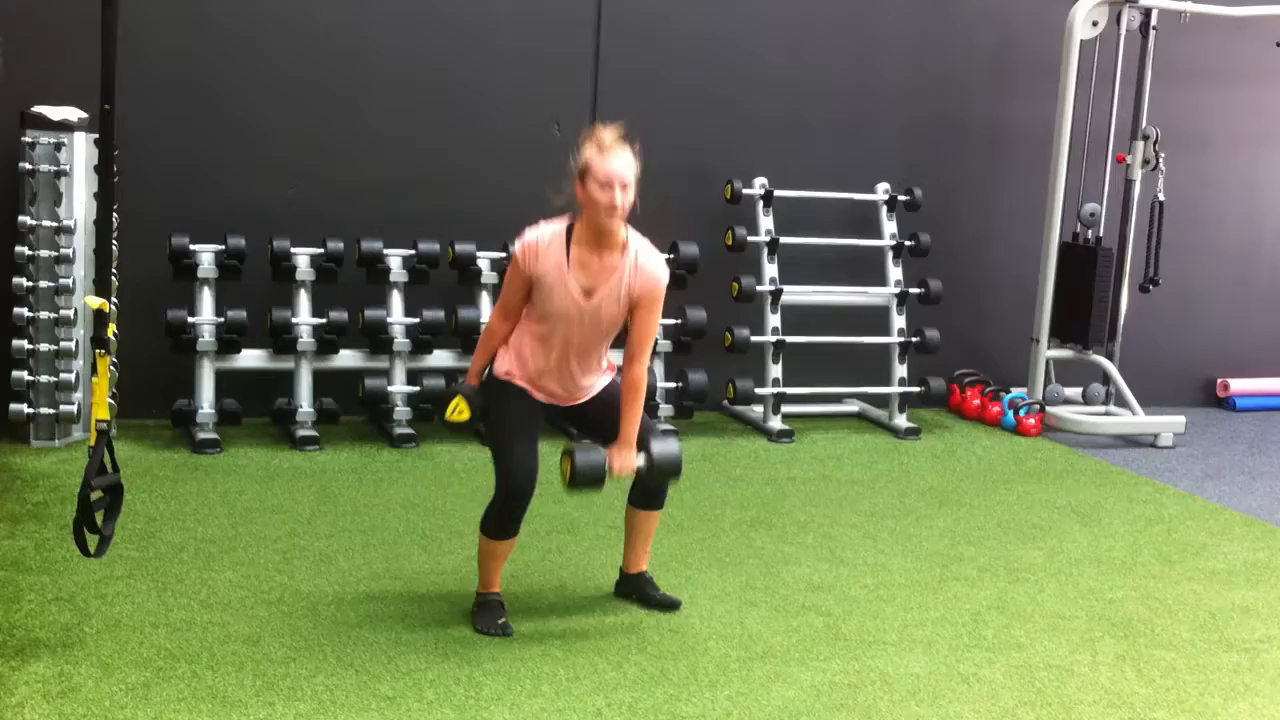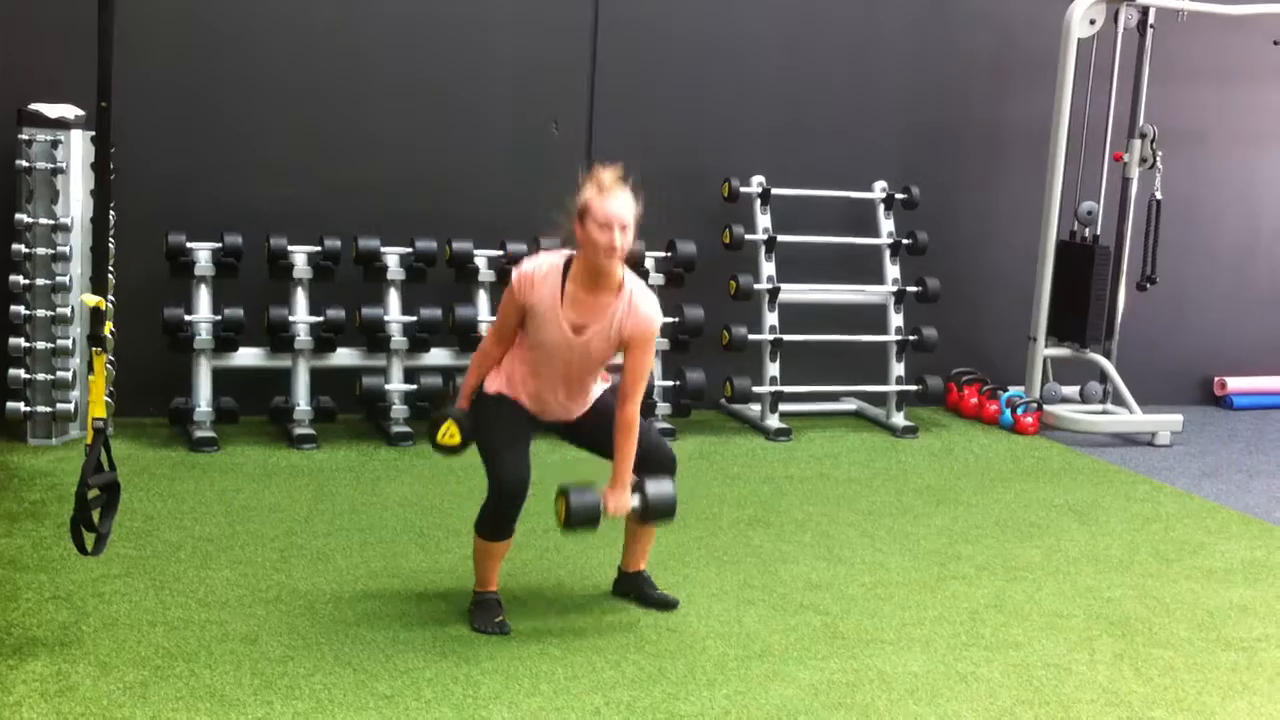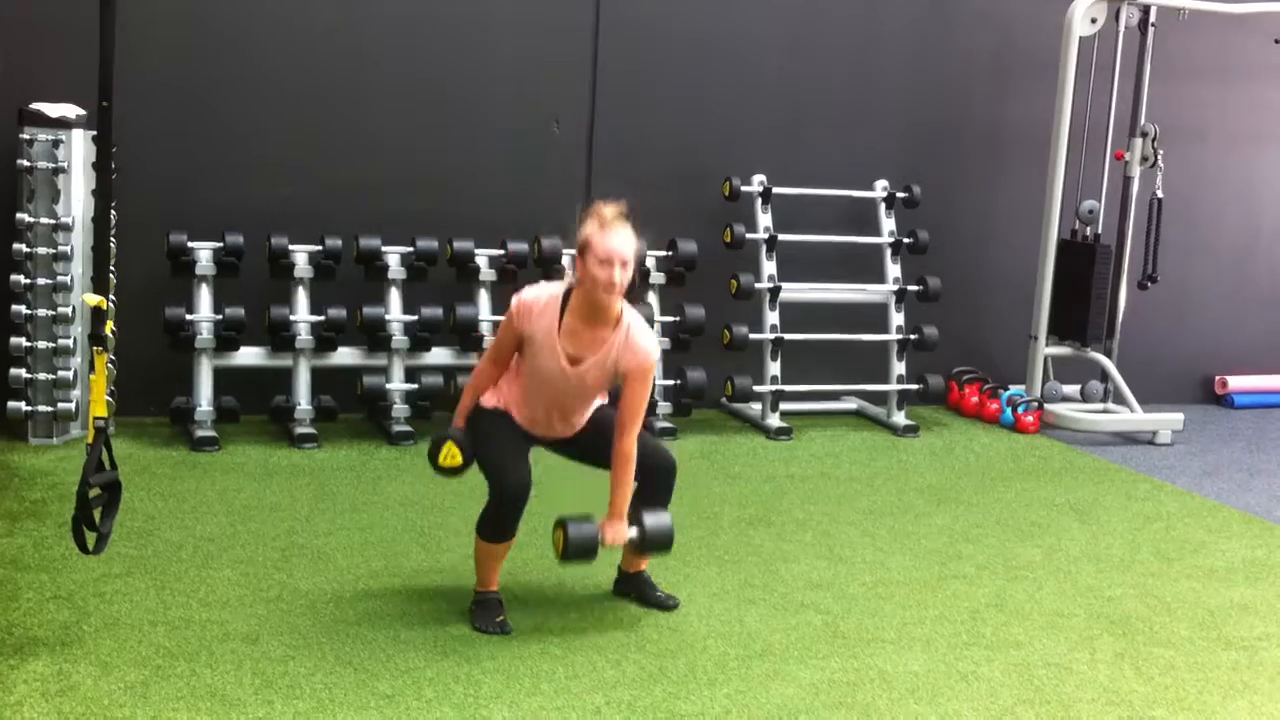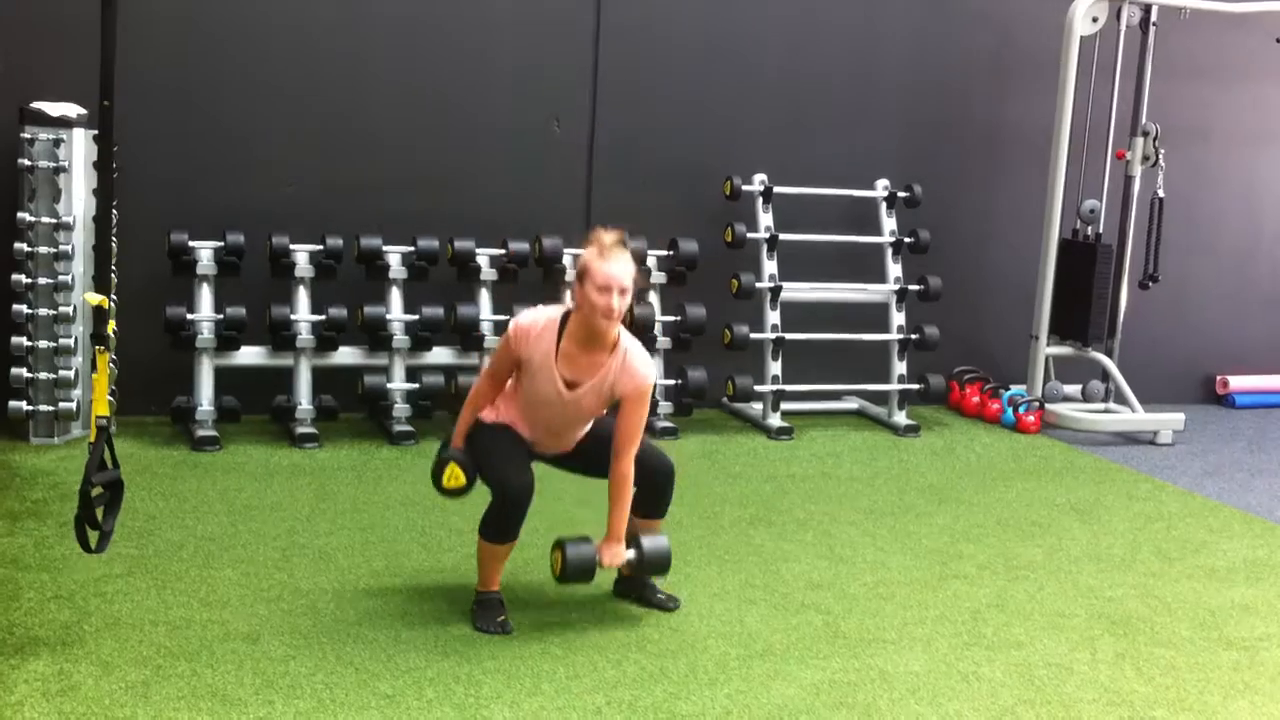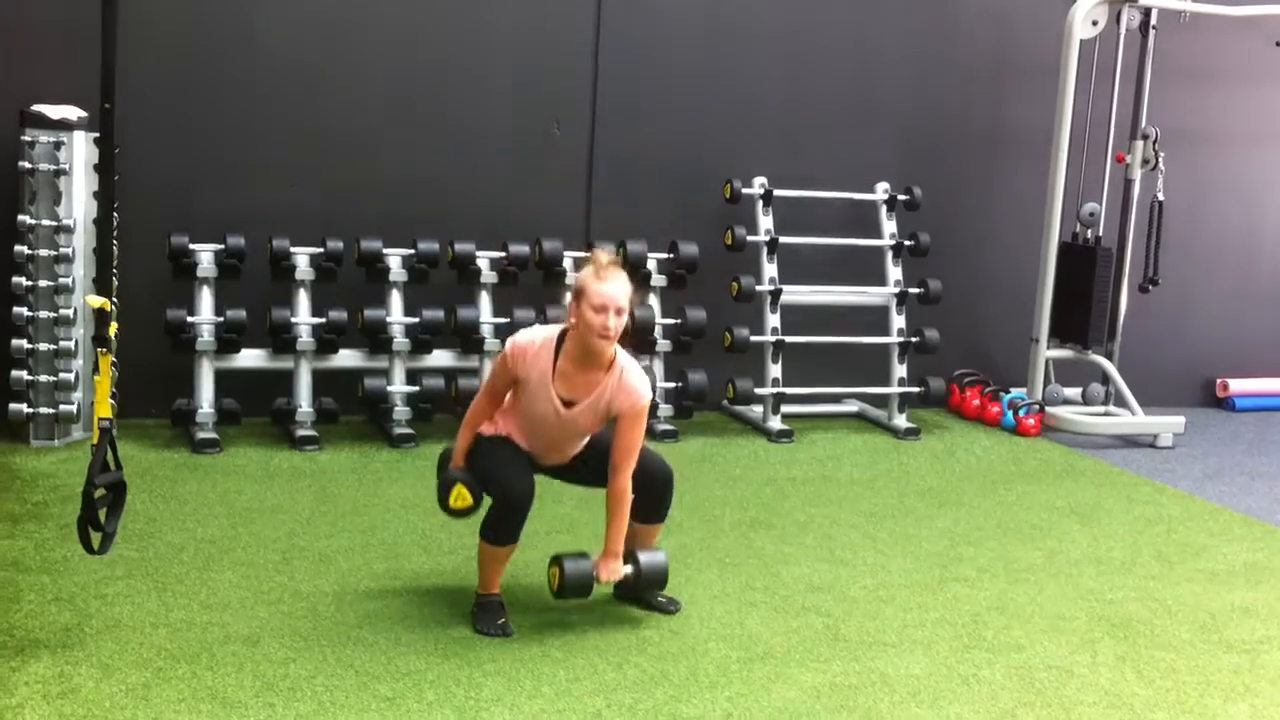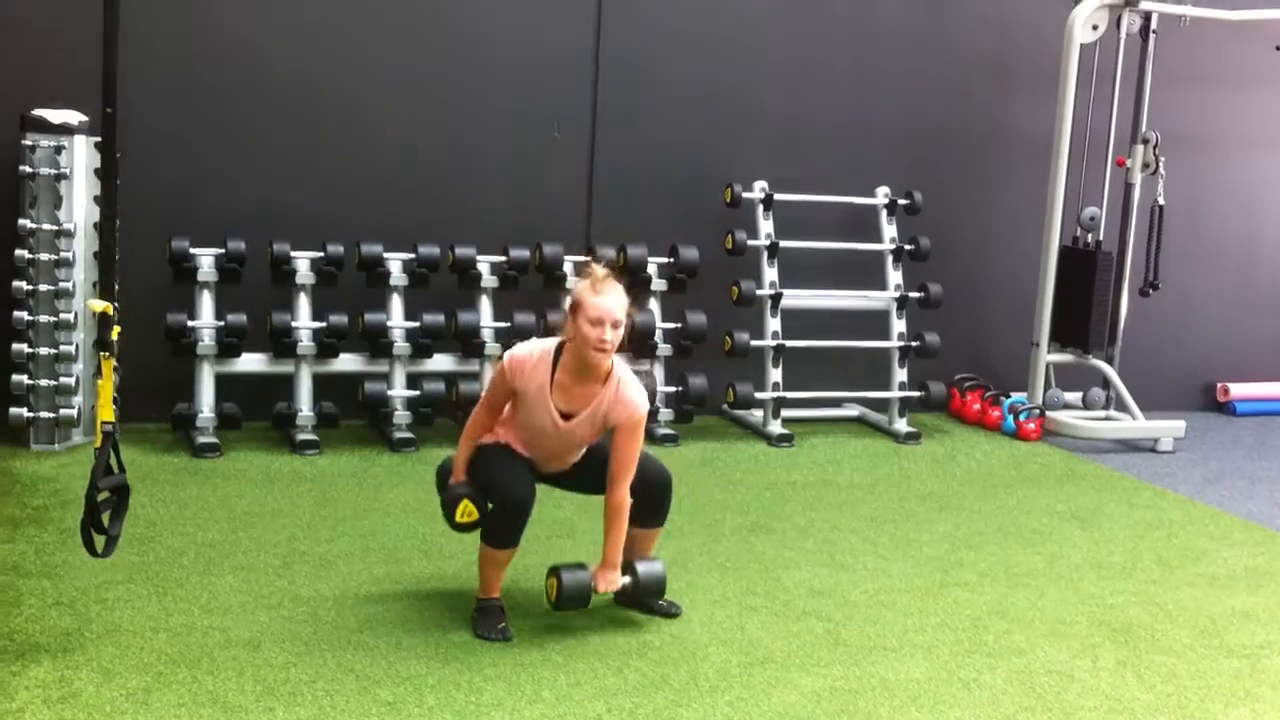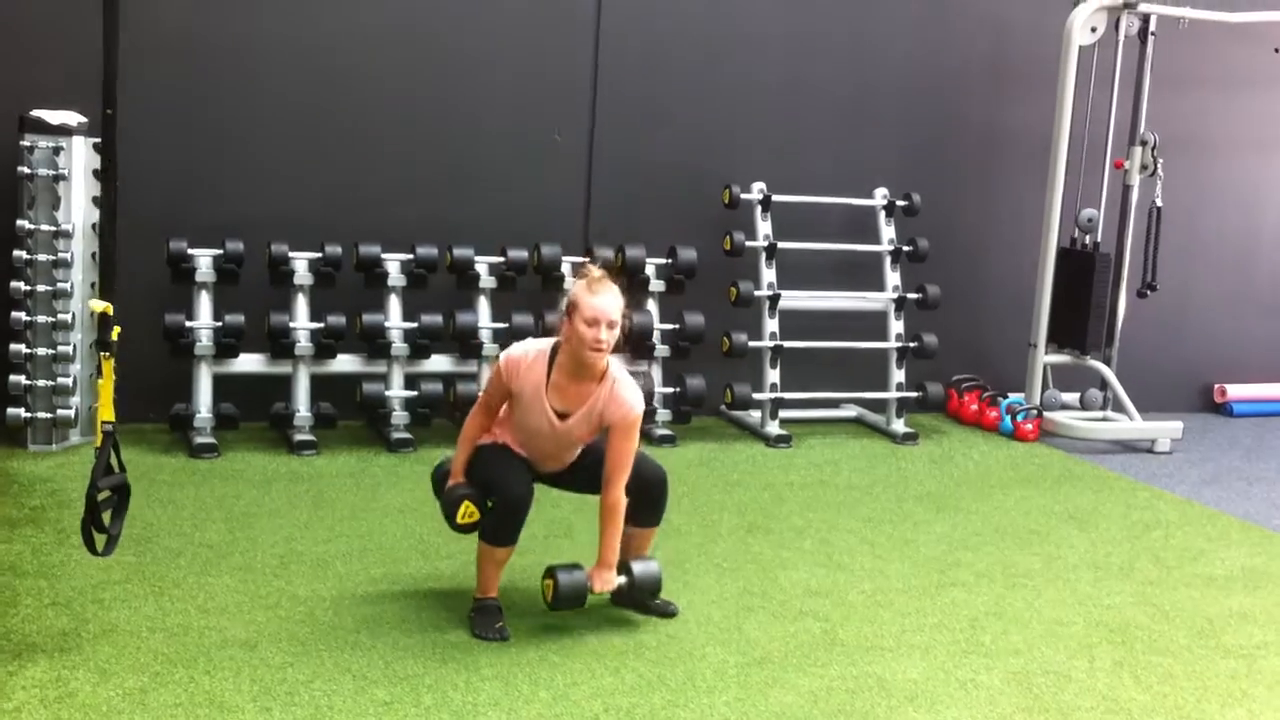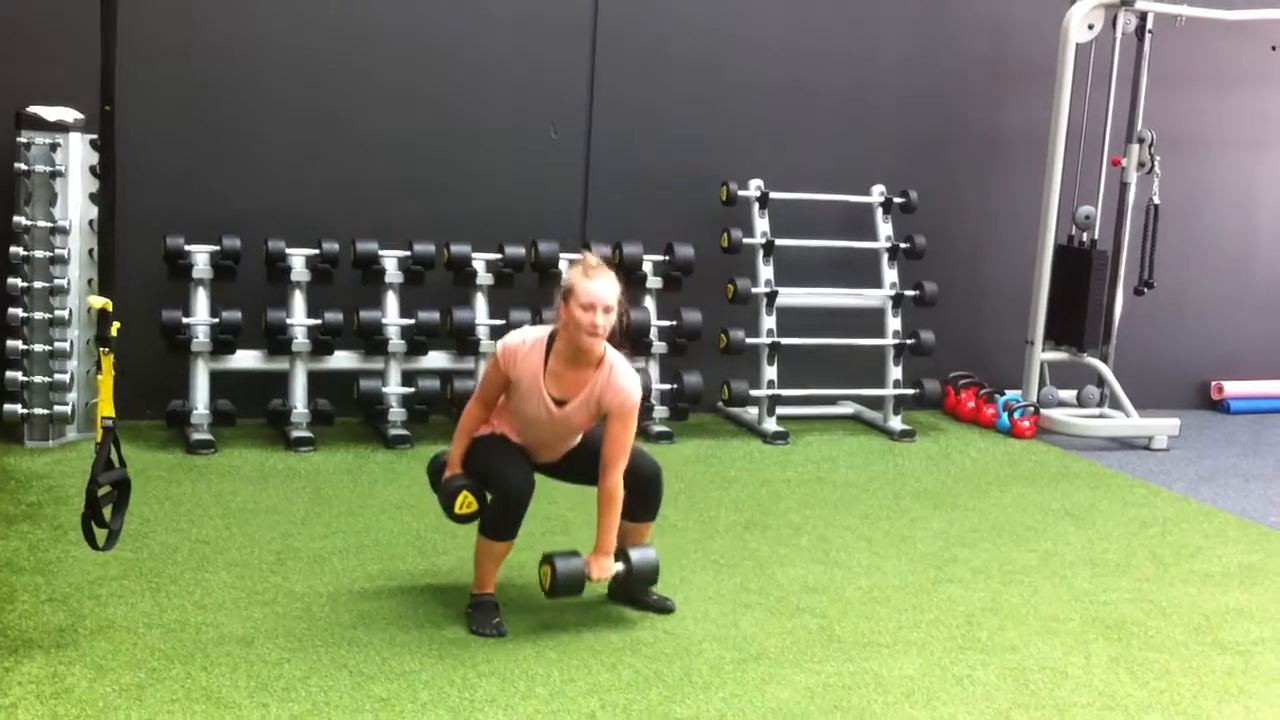
dt=0.1s
person 1, frame 1
left shoulder: (648, 268)
right shoulder: (537, 245)
left elbow: (636, 365)
right elbow: (503, 319)
left wrist: (627, 445)
right wrist: (471, 380)
left hip: (590, 386)
right hip: (518, 383)
right knee: (517, 481)
left ankle: (633, 575)
right ankle: (488, 595)
person 1, frame 2
left shoulder: (640, 306)
right shoulder: (533, 275)
left elbow: (628, 403)
right elbow: (497, 341)
left wrist: (618, 485)
right wrist: (463, 402)
left hip: (582, 402)
right hip: (511, 397)
left knee: (659, 462)
right knee: (509, 484)
left ankle: (633, 575)
right ankle: (484, 595)
person 1, frame 3
left shoulder: (639, 342)
right shoulder: (533, 304)
left elbow: (626, 440)
right elbow: (493, 363)
left wrist: (617, 518)
right wrist: (460, 422)
left hip: (578, 422)
right hip: (505, 415)
left knee: (659, 467)
right knee: (511, 485)
left ankle: (631, 576)
right ankle: (486, 593)
person 1, frame 4
left shoulder: (635, 365)
right shoulder: (530, 328)
left elbow: (623, 462)
right elbow: (491, 381)
left wrist: (615, 539)
right wrist: (459, 441)
left hip: (576, 435)
right hip: (505, 428)
left knee: (658, 472)
right knee: (514, 488)
left ankle: (632, 578)
right ankle: (487, 594)
person 1, frame 5
left shoulder: (632, 384)
right shoulder: (526, 347)
left elbow: (621, 478)
right elbow: (487, 400)
left wrist: (613, 555)
right wrist: (458, 458)
left hip: (574, 451)
right hip: (506, 442)
left knee: (656, 478)
right knee: (514, 491)
left ankle: (632, 582)
right ankle: (487, 597)
person 1, frame 6
left shoulder: (629, 396)
right shoulder: (524, 360)
left elbow: (619, 489)
right elbow: (487, 412)
left wrist: (611, 565)
right wrist: (458, 470)
left hip: (572, 459)
right hip: (506, 450)
left knee: (655, 482)
right knee: (515, 495)
left ankle: (631, 587)
right ankle: (487, 601)
person 1, frame 7
left shoulder: (624, 395)
right shoulder: (520, 361)
left elbow: (614, 489)
right elbow: (483, 414)
left wrist: (606, 566)
right wrist: (456, 471)
left hip: (569, 458)
right hip: (503, 450)
left knee: (650, 481)
right knee: (514, 493)
left ankle: (628, 586)
right ankle: (485, 600)
person 1, frame 8
left shoulder: (621, 382)
right shoulder: (517, 348)
left elbow: (612, 476)
right elbow: (481, 405)
left wrist: (604, 552)
right wrist: (454, 463)
left hip: (567, 447)
right hip: (501, 441)
left knee: (645, 475)
right knee: (514, 486)
left ankle: (624, 582)
right ankle: (482, 596)
